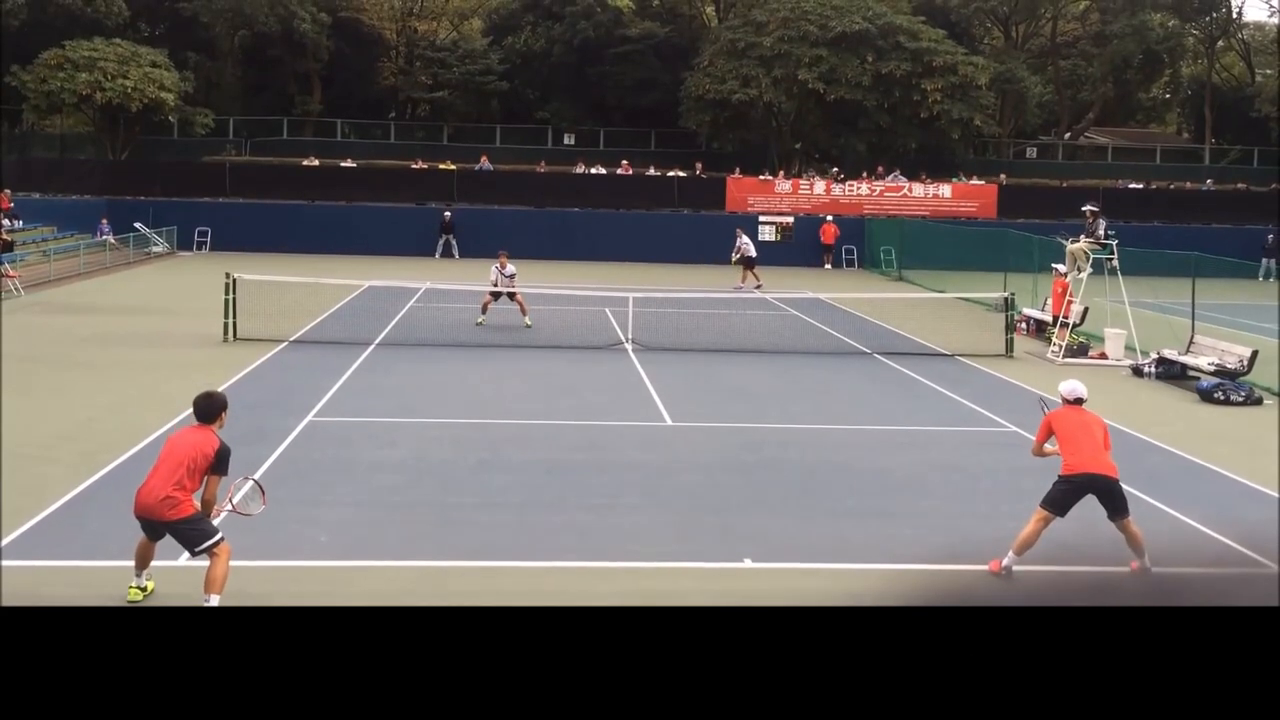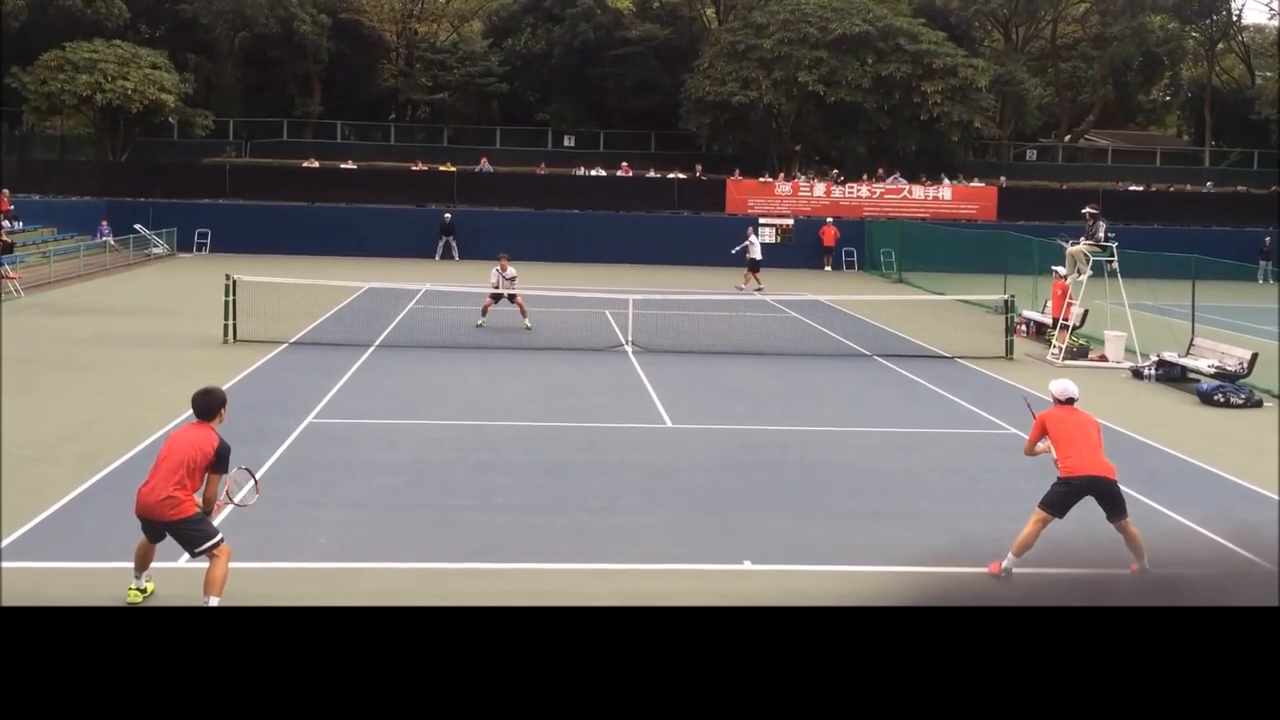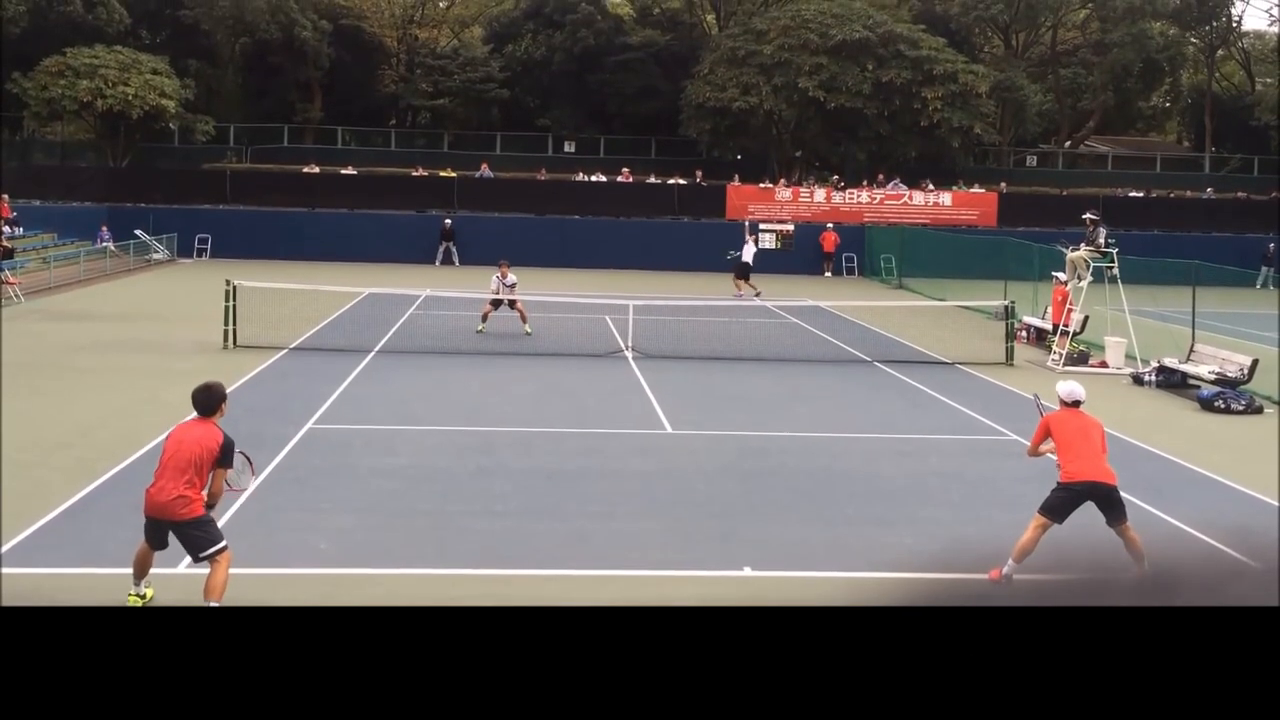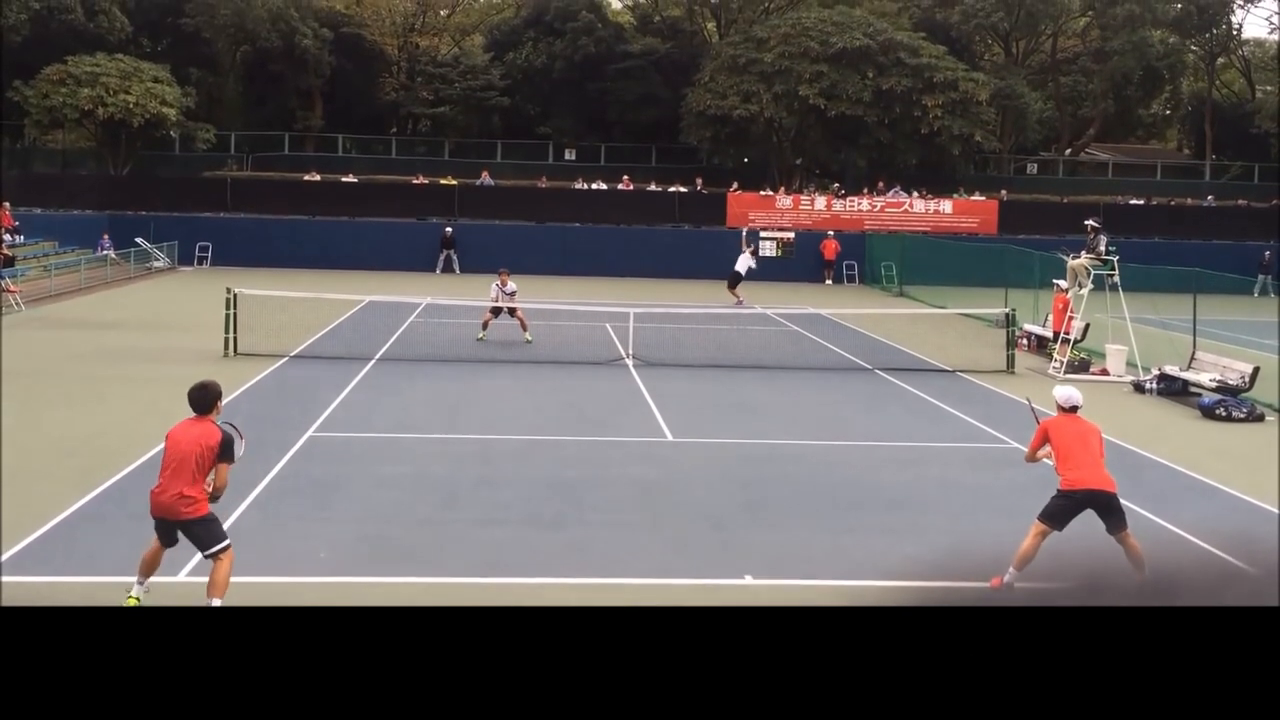
dt=0.5s
person 1, frame 1
left shoulder: (178, 435)
right shoulder: (220, 448)
right elbow: (209, 497)
left wrist: (192, 505)
right wrist: (206, 515)
left hip: (142, 502)
right hip: (172, 508)
left knee: (151, 537)
right knee: (221, 552)
left ankle: (138, 585)
right ankle: (210, 603)
person 1, frame 2
left shoulder: (177, 433)
right shoulder: (220, 446)
right elbow: (210, 495)
left wrist: (195, 502)
right wrist: (207, 512)
left hip: (144, 502)
right hip: (174, 508)
left knee: (151, 538)
right knee: (220, 553)
left ankle: (137, 587)
right ankle: (210, 604)
person 1, frame 3
left shoulder: (177, 430)
right shoulder: (223, 441)
right elbow: (216, 490)
right wrist: (209, 505)
left hip: (154, 501)
right hip: (185, 509)
left knee: (149, 546)
right knee: (221, 560)
left ankle: (137, 593)
person 1, frame 4
left shoulder: (175, 430)
right shoulder: (223, 437)
right elbow: (220, 484)
right wrist: (213, 496)
left hip: (160, 501)
right hip: (192, 507)
left knee: (161, 543)
right knee: (224, 557)
left ankle: (135, 595)
right ankle: (213, 604)
person 2, frame 1
left shoulder: (1053, 416)
right shoulder: (1099, 421)
left elbow: (1036, 451)
left hip: (1075, 474)
right hip: (1107, 474)
left knee: (1040, 519)
right knee: (1125, 524)
left ankle: (1006, 564)
right ankle: (1144, 564)
person 2, frame 2
left shoulder: (1046, 416)
right shoulder: (1091, 420)
left elbow: (1028, 450)
left wrist: (1045, 448)
left hip: (1074, 476)
right hip: (1105, 475)
left knee: (1038, 520)
right knee: (1124, 525)
left ankle: (1005, 567)
right ankle: (1143, 566)
person 2, frame 3
left shoulder: (1051, 418)
right shoulder: (1096, 424)
left elbow: (1031, 451)
left hip: (1074, 482)
right hip: (1106, 481)
left knee: (1038, 526)
right knee: (1124, 529)
left ankle: (1006, 573)
right ankle: (1144, 572)
person 2, frame 4
left shoulder: (1049, 425)
right shoulder: (1094, 429)
left elbow: (1029, 457)
left wrist: (1046, 453)
left hip: (1074, 489)
right hip: (1105, 488)
left knee: (1037, 532)
right knee: (1124, 537)
left ankle: (1007, 580)
right ankle: (1144, 579)
